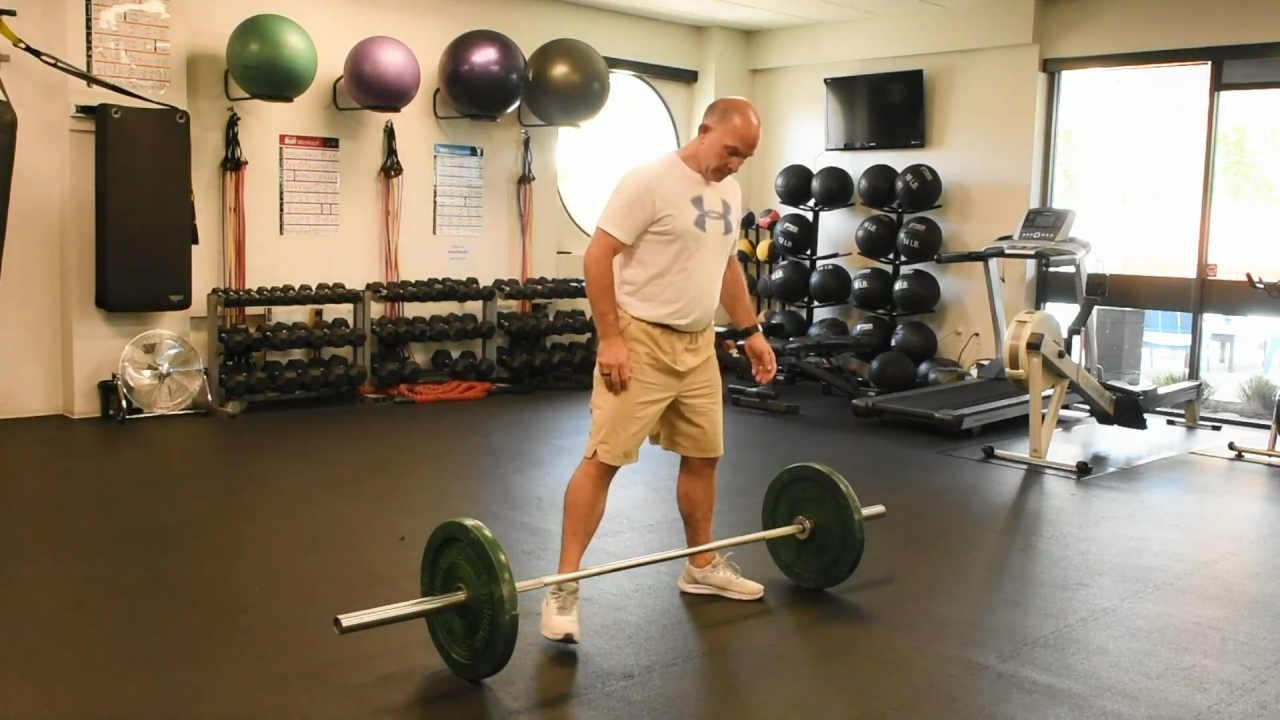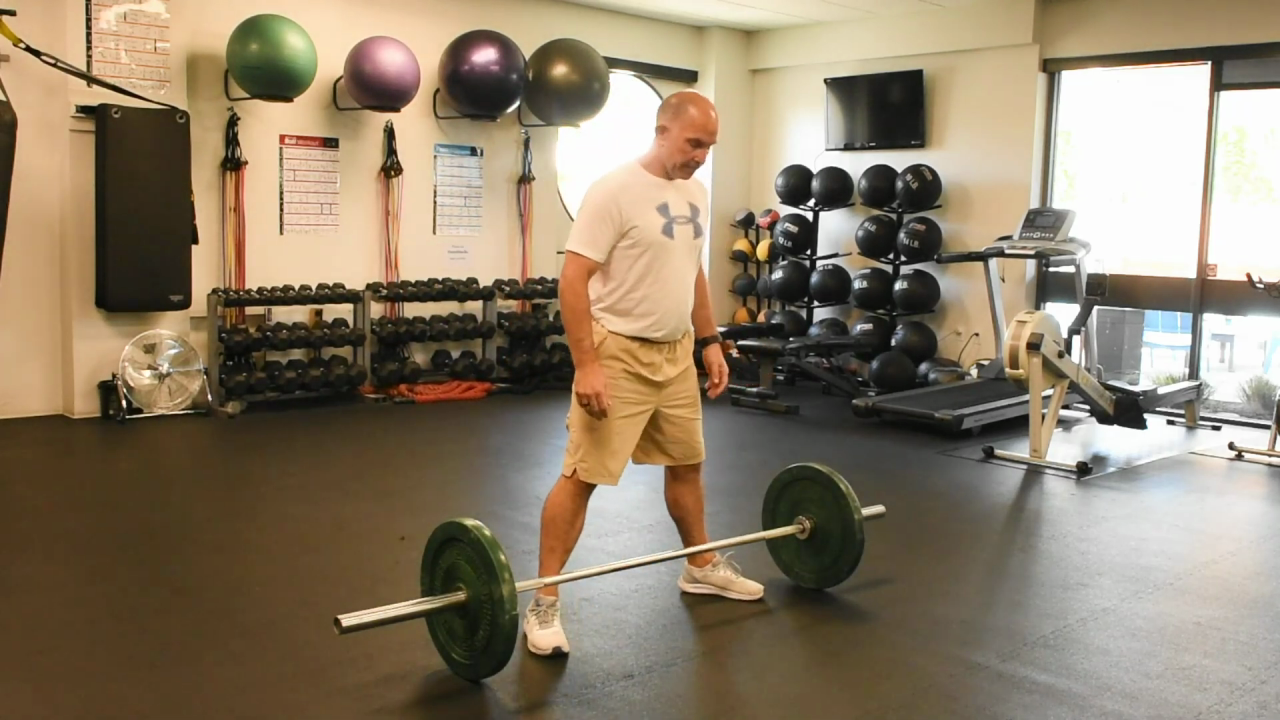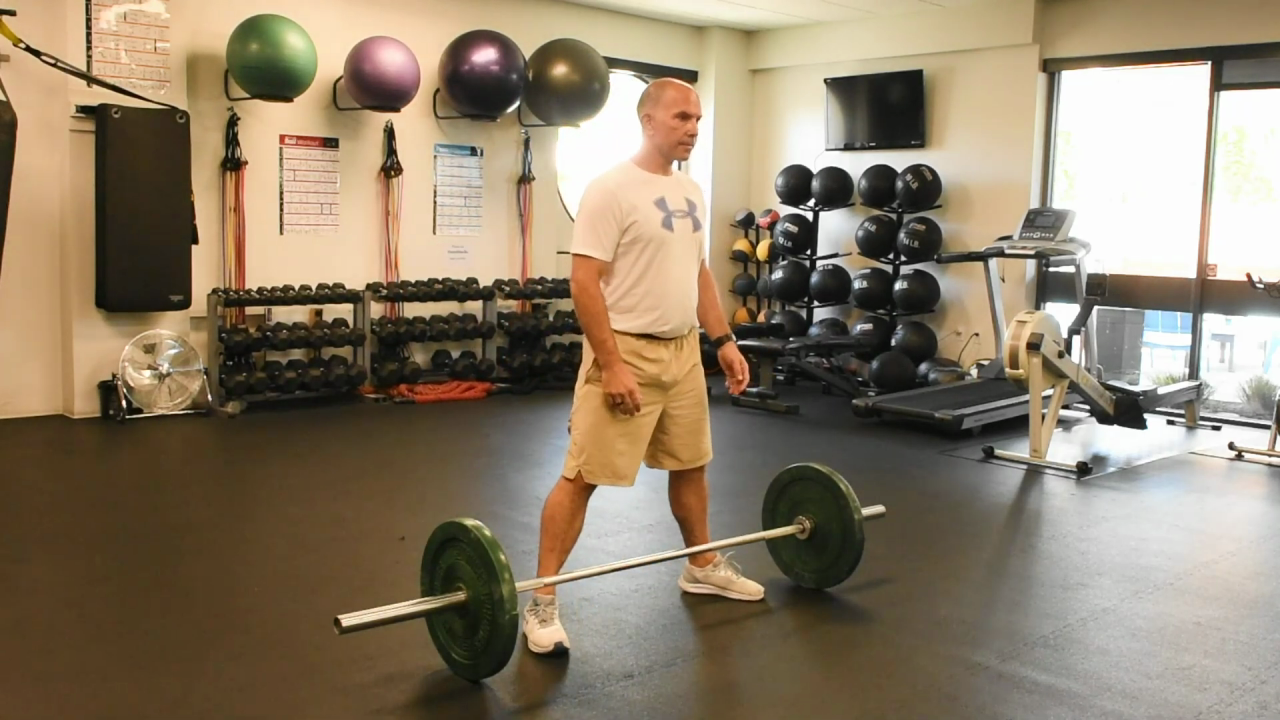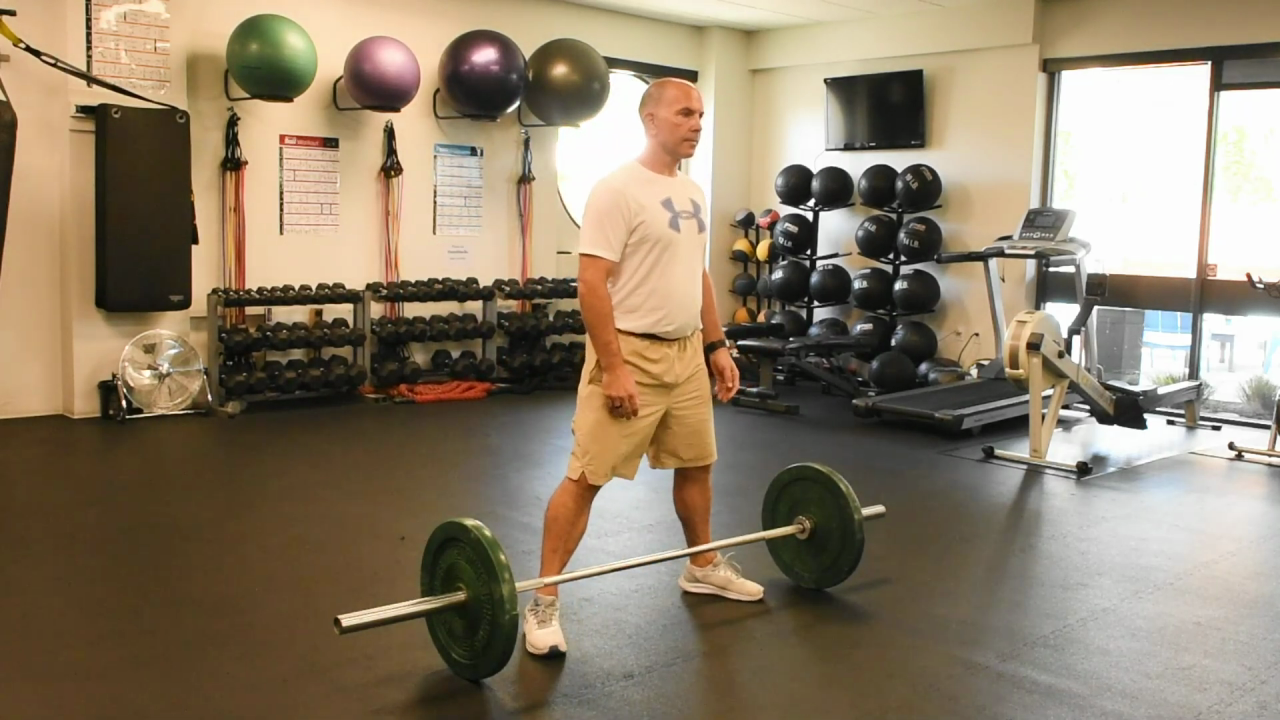
dt=0.5s
person 1, frame 1
left shoulder: (728, 191)
right shoulder: (650, 181)
left elbow: (728, 266)
right elbow: (598, 256)
left wrist: (753, 333)
right wrist: (611, 338)
left hip: (698, 343)
right hip: (641, 341)
left knee: (704, 455)
right knee: (603, 458)
left ankle: (701, 564)
right ankle: (564, 587)
person 1, frame 2
left shoulder: (694, 194)
right shoulder: (614, 191)
right elbow: (573, 280)
left wrist: (710, 342)
right wrist: (586, 365)
left hip: (675, 354)
right hip: (619, 354)
left knee: (687, 462)
right knee: (580, 475)
left ankle: (701, 565)
right ankle: (544, 602)
person 1, frame 3
left shoulder: (690, 191)
right shoulder: (612, 190)
right elbow: (584, 283)
left wrist: (724, 341)
right wrist: (612, 366)
left hip: (683, 352)
right hip: (627, 352)
left knee: (691, 464)
right knee: (582, 476)
left ankle: (702, 565)
right ankle: (542, 601)
person 1, frame 4
left shoulder: (692, 193)
right shoulder: (618, 190)
right elbow: (591, 284)
left wrist: (717, 346)
right wrist: (615, 368)
left hip: (685, 352)
right hip: (630, 352)
left knee: (697, 464)
right knee: (586, 476)
left ankle: (703, 566)
right ankle: (544, 600)
